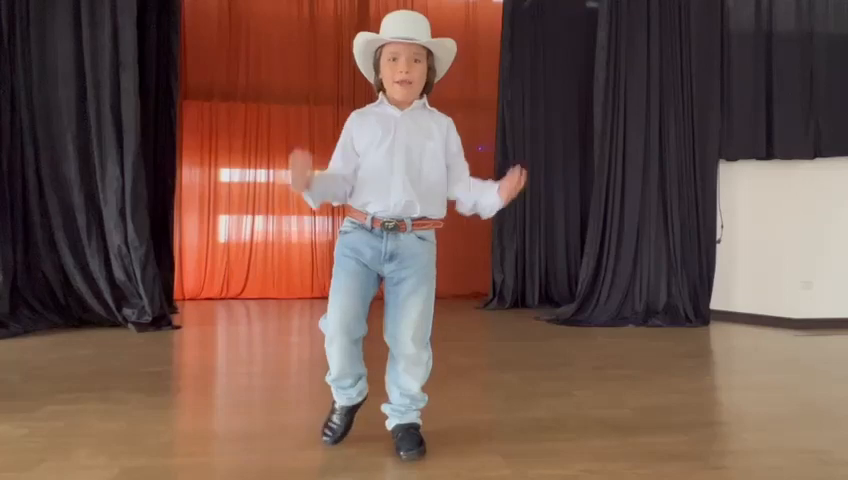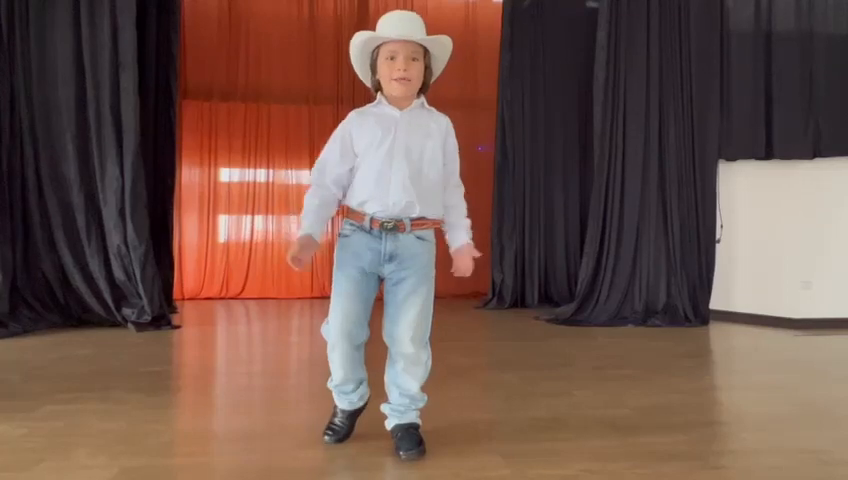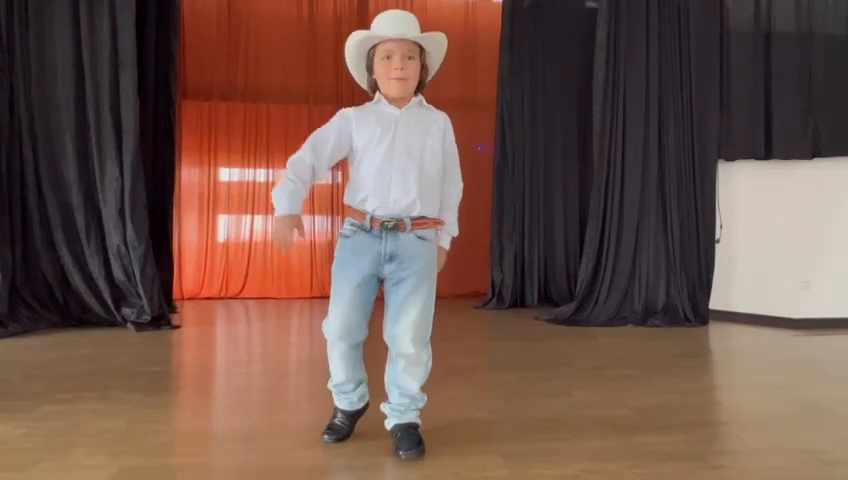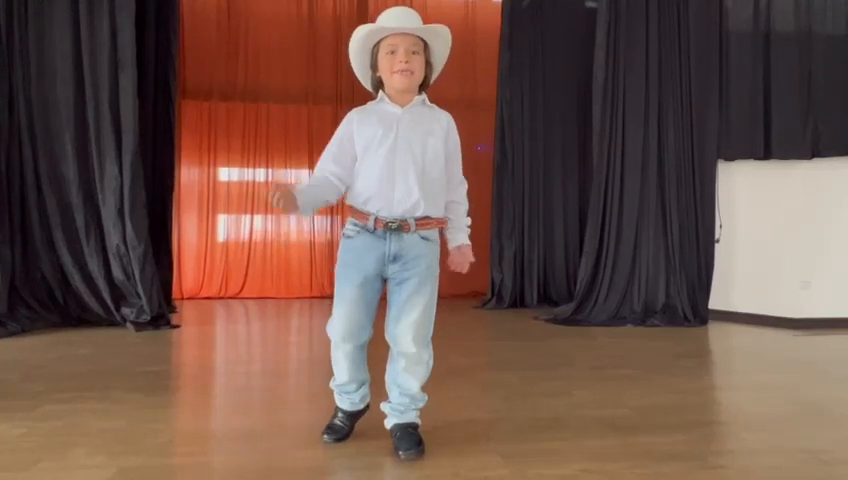
dt=0.2s
person 1, frame 1
left shoulder: (441, 126)
right shoulder: (360, 121)
left elbow: (460, 187)
right elbow: (340, 184)
left wrist: (498, 192)
right wrist: (307, 182)
left hip: (415, 243)
right hip: (359, 237)
left knee: (410, 339)
right knee: (340, 325)
left ankle: (404, 419)
right ankle: (347, 397)
person 1, frame 2
left shoulder: (439, 125)
right shoulder: (357, 122)
left elbow: (450, 190)
right elbow: (327, 181)
left wrist: (459, 241)
right wrist: (308, 233)
left hip: (415, 243)
right hip: (358, 237)
left knee: (410, 339)
right knee: (342, 330)
left ankle: (404, 419)
right ankle: (350, 401)
person 1, frame 3
left shoulder: (438, 123)
right shoulder: (353, 120)
left elbow: (450, 187)
right elbow: (307, 160)
left wrist: (444, 238)
right wrist: (287, 205)
left hip: (415, 243)
right hip: (359, 237)
left knee: (410, 338)
right knee: (342, 330)
left ankle: (404, 418)
right ankle: (349, 403)
person 1, frame 4
left shoulder: (441, 122)
right shoulder: (358, 120)
left elbow: (454, 188)
right elbow: (330, 178)
left wrist: (459, 240)
right wrist: (298, 199)
left hip: (419, 243)
right hip: (362, 236)
left knee: (411, 338)
right knee: (346, 331)
left ankle: (403, 418)
right ankle: (350, 403)
